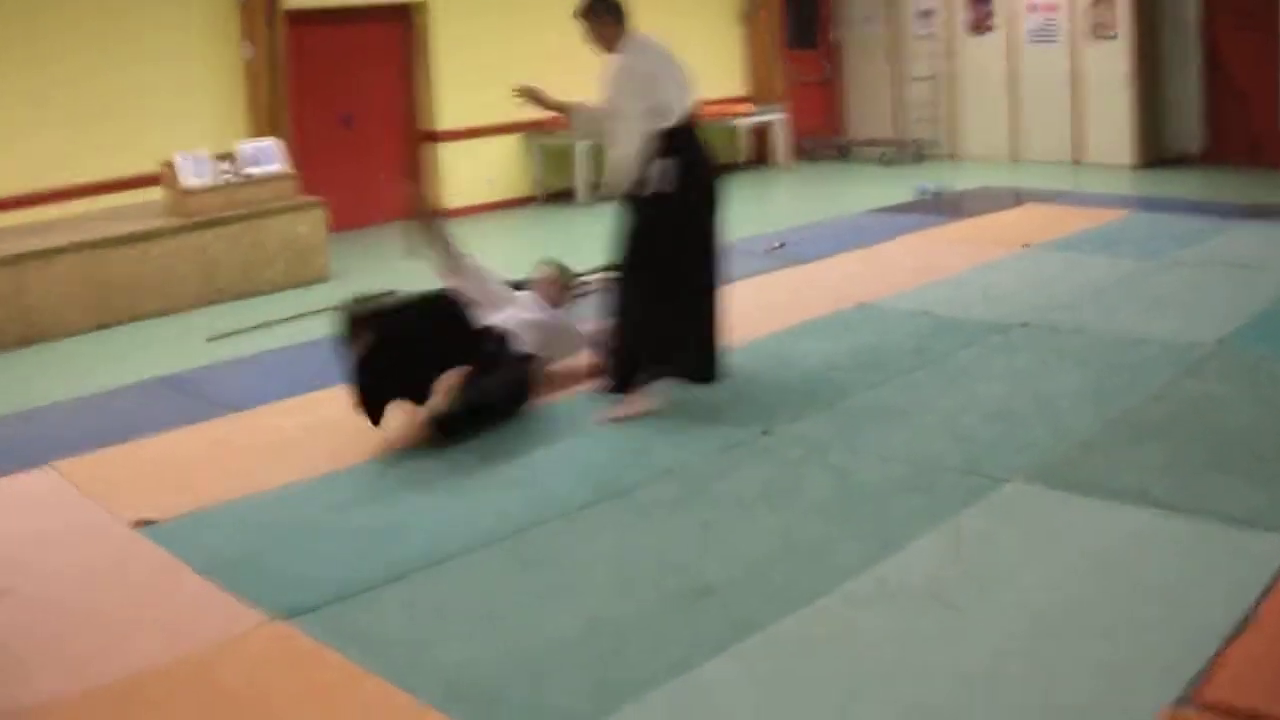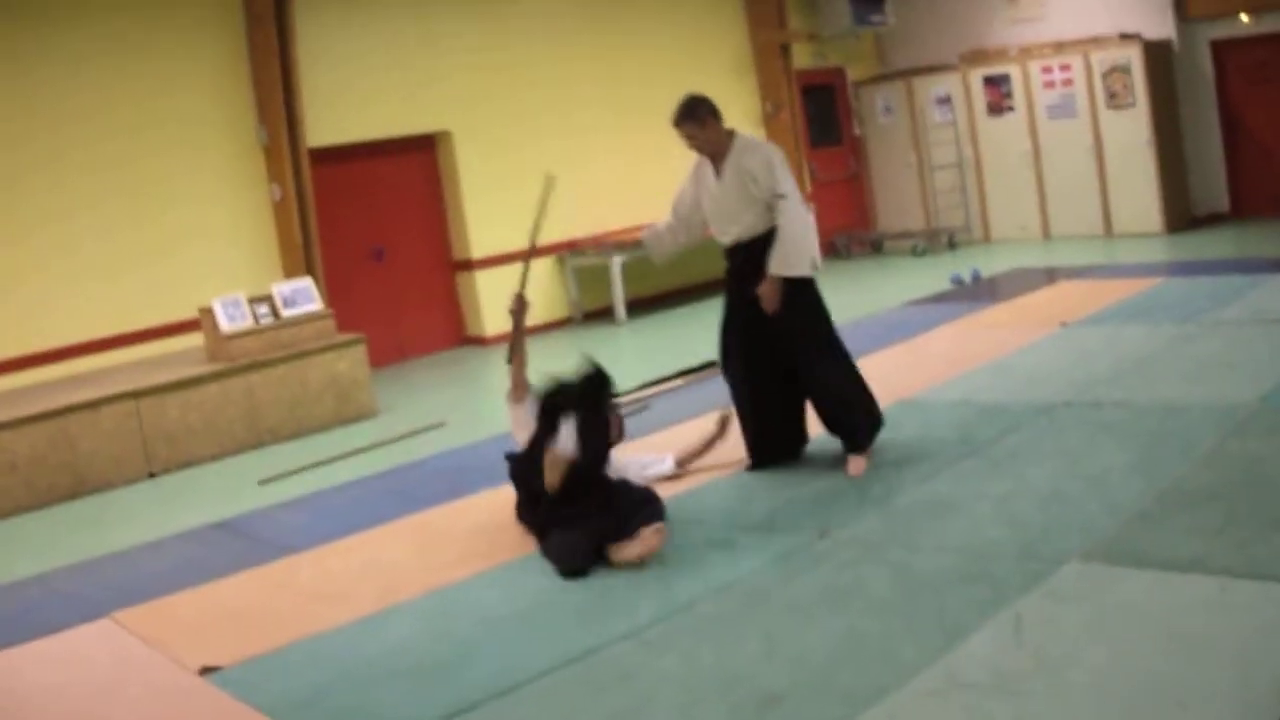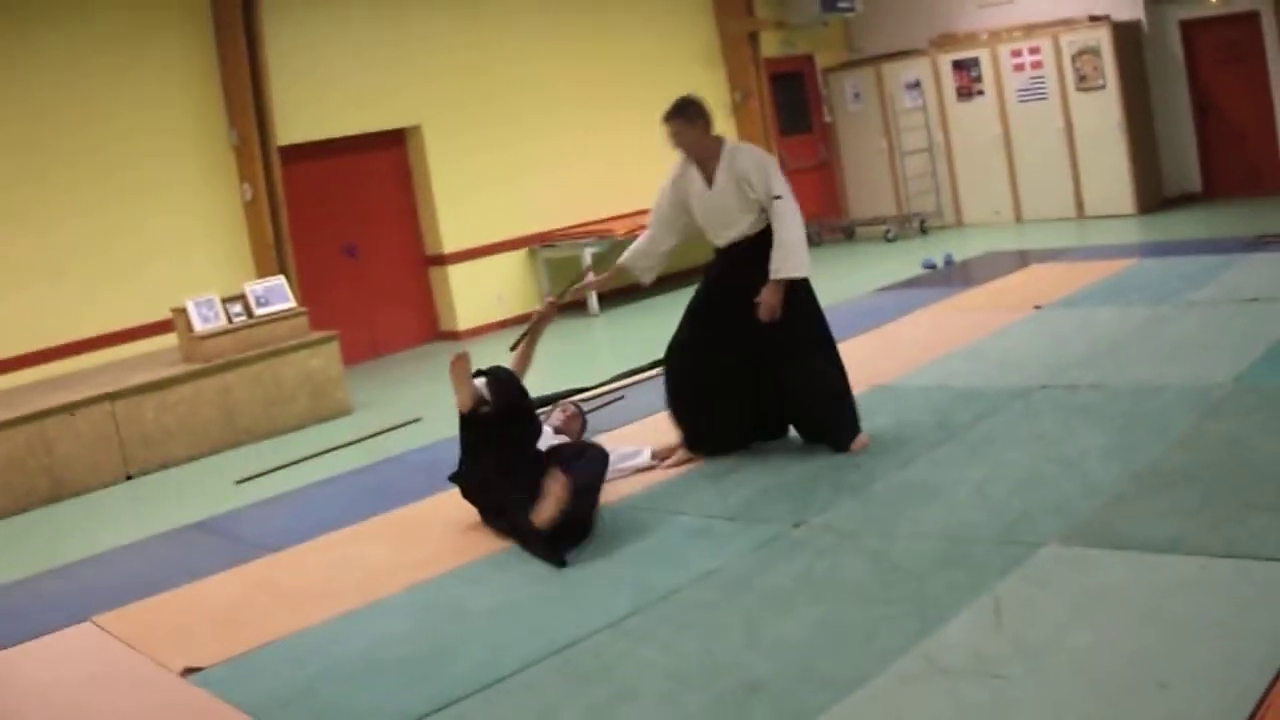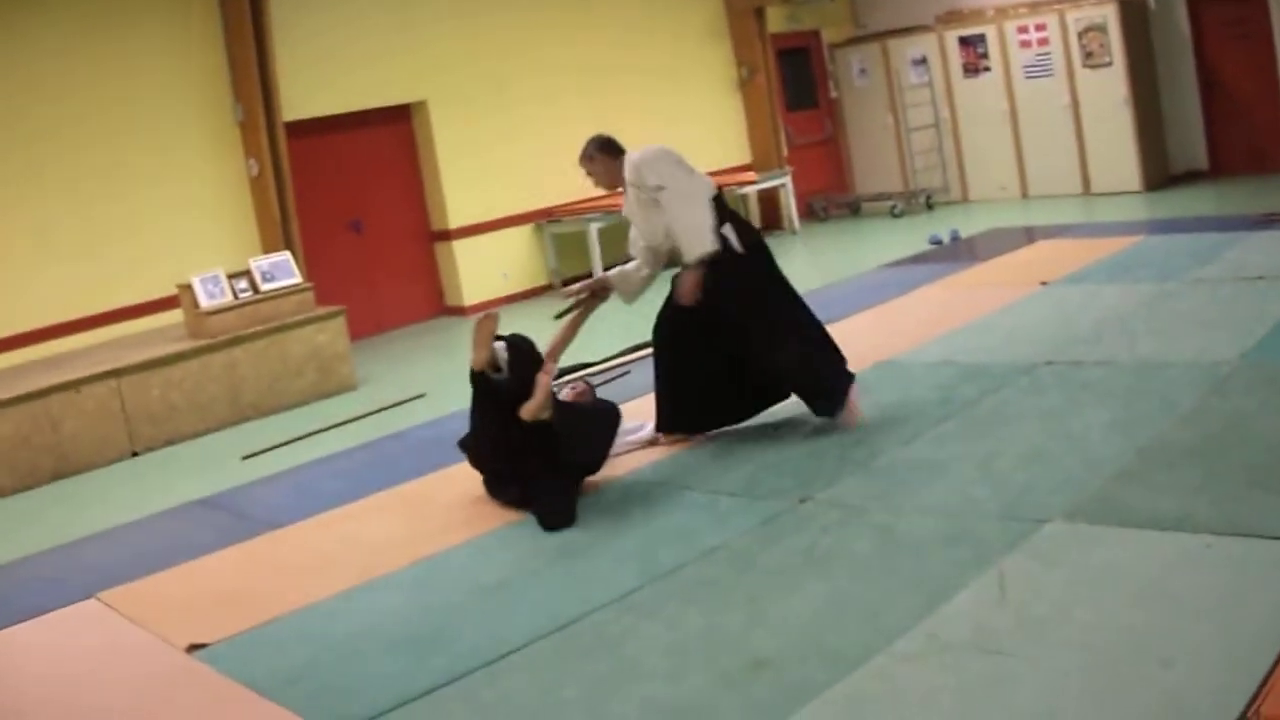
dt=0.5s
person 1, frame 1
left shoulder: (630, 64)
right shoulder: (645, 54)
left elbow: (626, 132)
right elbow: (614, 118)
left wrist: (617, 183)
right wrist: (555, 105)
left hip: (670, 169)
right hip: (687, 165)
left knee: (646, 273)
right knee: (683, 267)
left ankle: (639, 384)
right ankle: (695, 356)
person 1, frame 2
left shoulder: (760, 156)
right shoulder: (700, 172)
left elbow: (792, 215)
right elbow: (682, 226)
left wrist: (777, 276)
left hip: (780, 267)
right hip: (742, 272)
left knee: (813, 355)
right knee: (748, 367)
left ankle: (857, 441)
right ankle: (776, 448)
person 1, frame 3
left shoulder: (750, 159)
right shoulder: (681, 177)
left elbow: (784, 216)
right elbow: (661, 231)
left wrist: (778, 281)
right wrist: (612, 273)
left hip: (771, 263)
right hip: (728, 269)
left knee: (799, 347)
right knee: (689, 353)
left ankle: (842, 430)
right ankle: (704, 438)
person 1, frame 4
left shoulder: (643, 162)
right shoulder: (633, 202)
left elbow: (687, 205)
right elbow: (648, 261)
left wrist: (693, 265)
right wrist: (599, 283)
left hip: (727, 246)
right hip: (706, 258)
left knee: (767, 326)
right knee: (675, 333)
left ankle: (836, 392)
right ankle: (691, 420)
person 2, frame 1
left shoulder: (564, 326)
right shoulder: (509, 298)
right elbow: (458, 268)
right wrist: (432, 226)
left knee: (514, 380)
right knee: (445, 308)
left ankle: (444, 404)
person 2, frame 2
left shoulder: (614, 463)
left elbow: (673, 463)
right elbow: (518, 388)
left wrist: (714, 435)
right wrist: (518, 324)
left knee: (645, 503)
left ankle: (621, 549)
person 2, frame 3
left shoulder: (575, 447)
right shoulder: (533, 430)
left elbow: (634, 457)
right elbow: (514, 376)
right wrist: (536, 328)
left knee: (594, 456)
left ankle: (546, 513)
right ankle: (470, 401)
person 2, frame 4
left shoulder: (583, 428)
right elbow: (550, 357)
right wrist: (586, 308)
left hip: (541, 478)
left knee: (606, 413)
left ankle: (542, 411)
right ankle: (486, 361)
